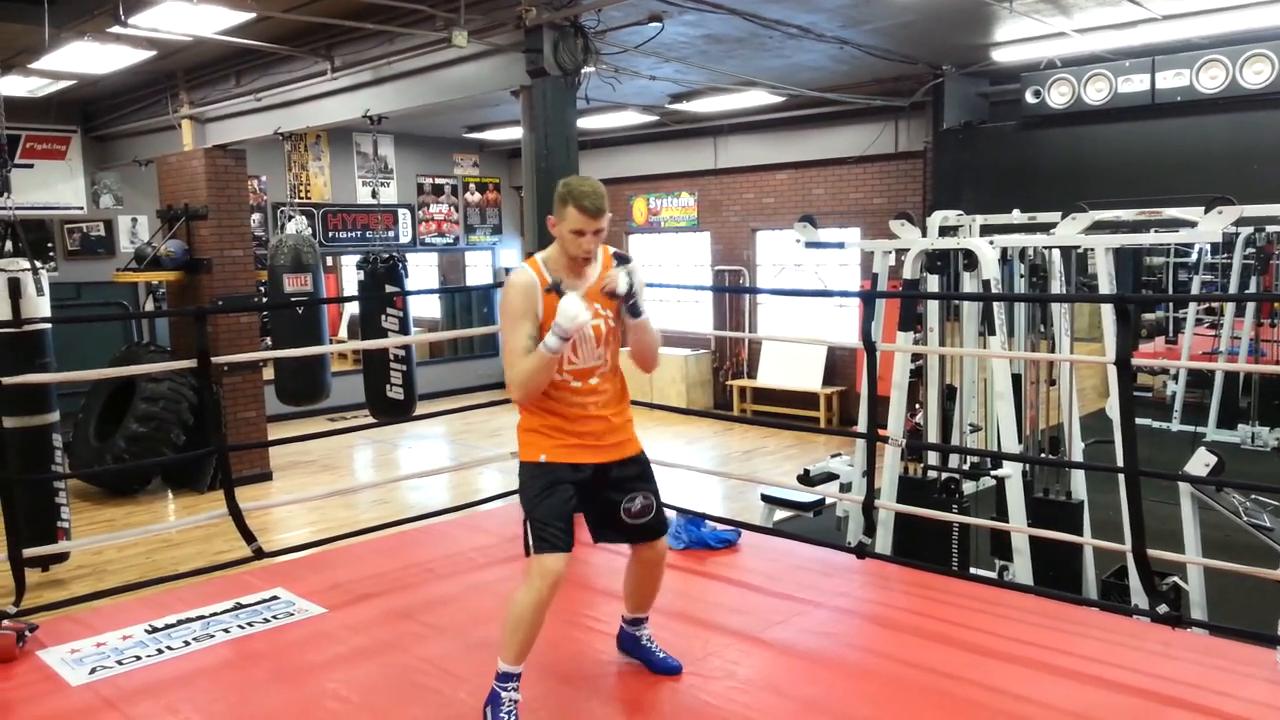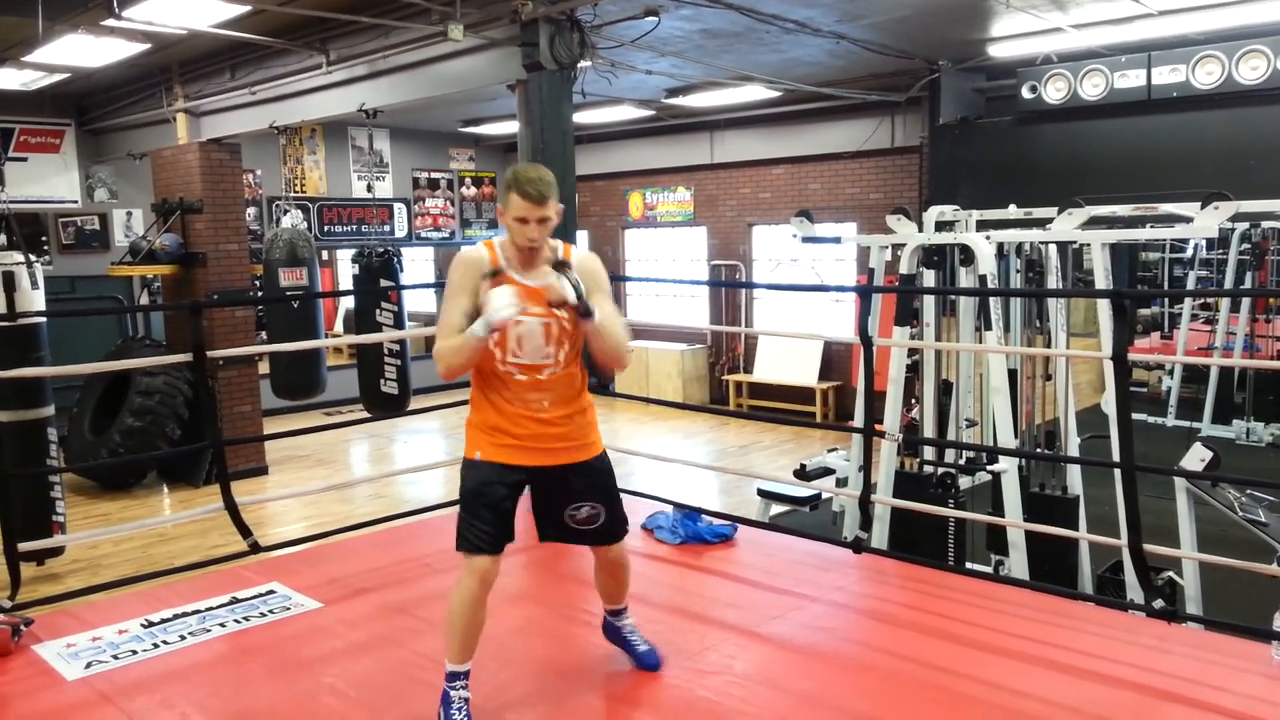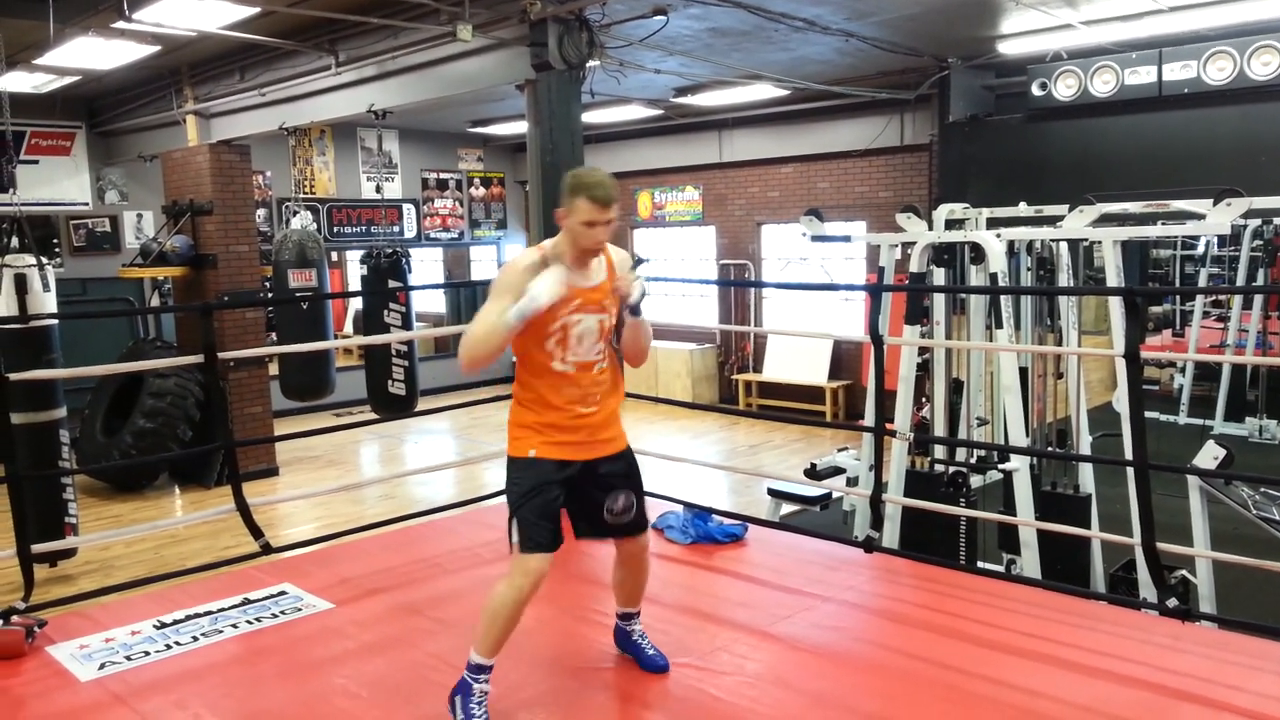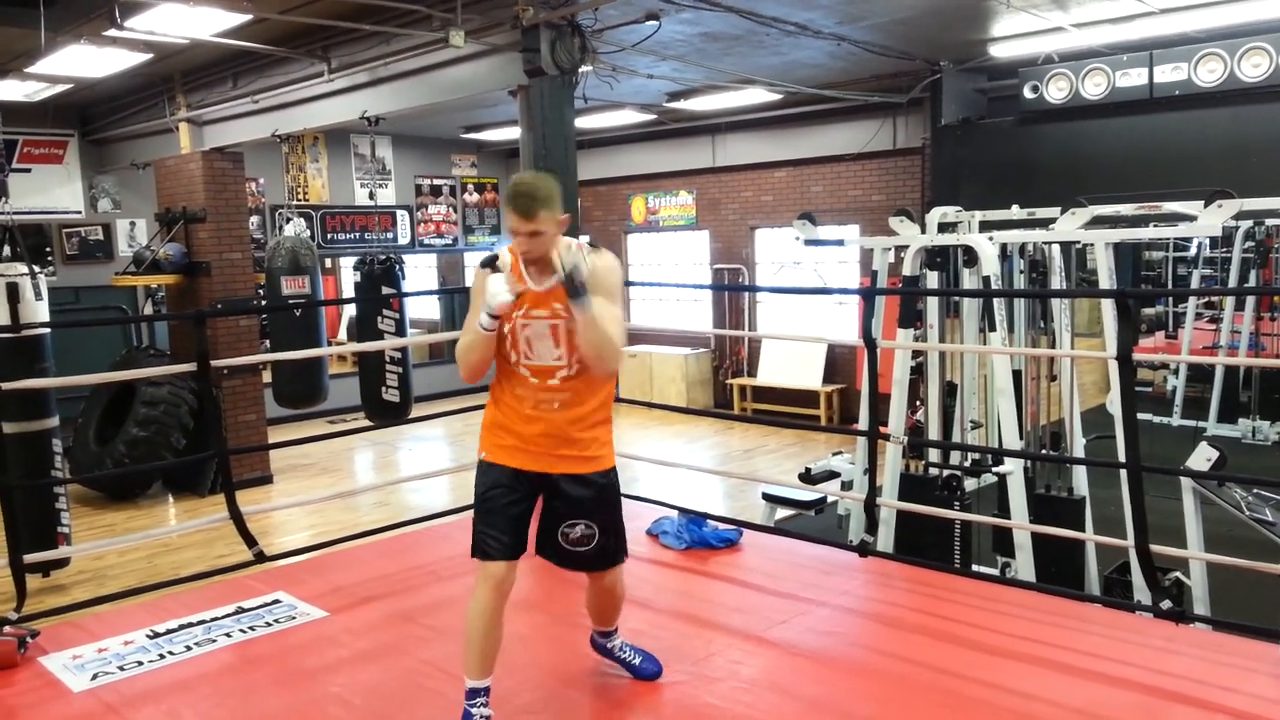
dt=0.5s
person 1, frame 1
left shoulder: (617, 270)
right shoulder: (525, 285)
left elbow: (648, 362)
right elbow: (520, 390)
left wrist: (631, 307)
right wrist: (561, 332)
left hip: (616, 443)
right hip: (550, 448)
left knee: (653, 547)
right knee: (547, 570)
left ankle: (633, 633)
person 1, frame 2
left shoulder: (583, 265)
right shoulder: (474, 264)
left elbow: (617, 358)
right elbow: (445, 365)
left wrist: (582, 306)
right wrist: (486, 324)
left hip: (573, 441)
right hip: (496, 445)
left knee: (612, 549)
right knee: (478, 570)
left ankle: (616, 622)
person 1, frame 3
left shoulder: (617, 263)
right shoulder: (527, 268)
left elbow: (635, 357)
right elbow: (470, 357)
left wrist: (634, 306)
right wrist: (528, 305)
left hip: (605, 438)
right hip: (539, 443)
left knee: (634, 542)
right knee: (530, 568)
left ankle: (628, 629)
person 1, frame 4
left shoulder: (599, 266)
right shoulder: (495, 270)
left elbow: (608, 364)
right elbow: (468, 371)
left wrist: (578, 290)
right wrist: (491, 310)
left hip: (585, 453)
right hip: (509, 451)
left knee: (605, 573)
right knee: (494, 577)
left ankle: (606, 638)
